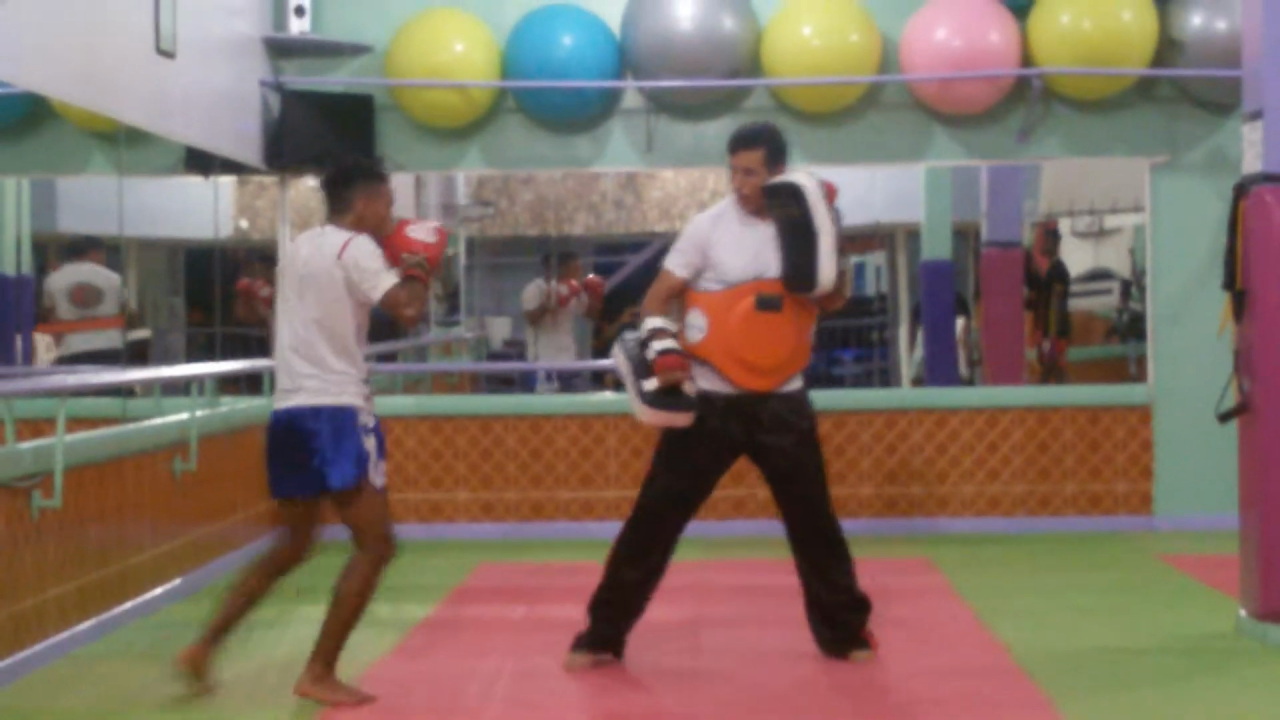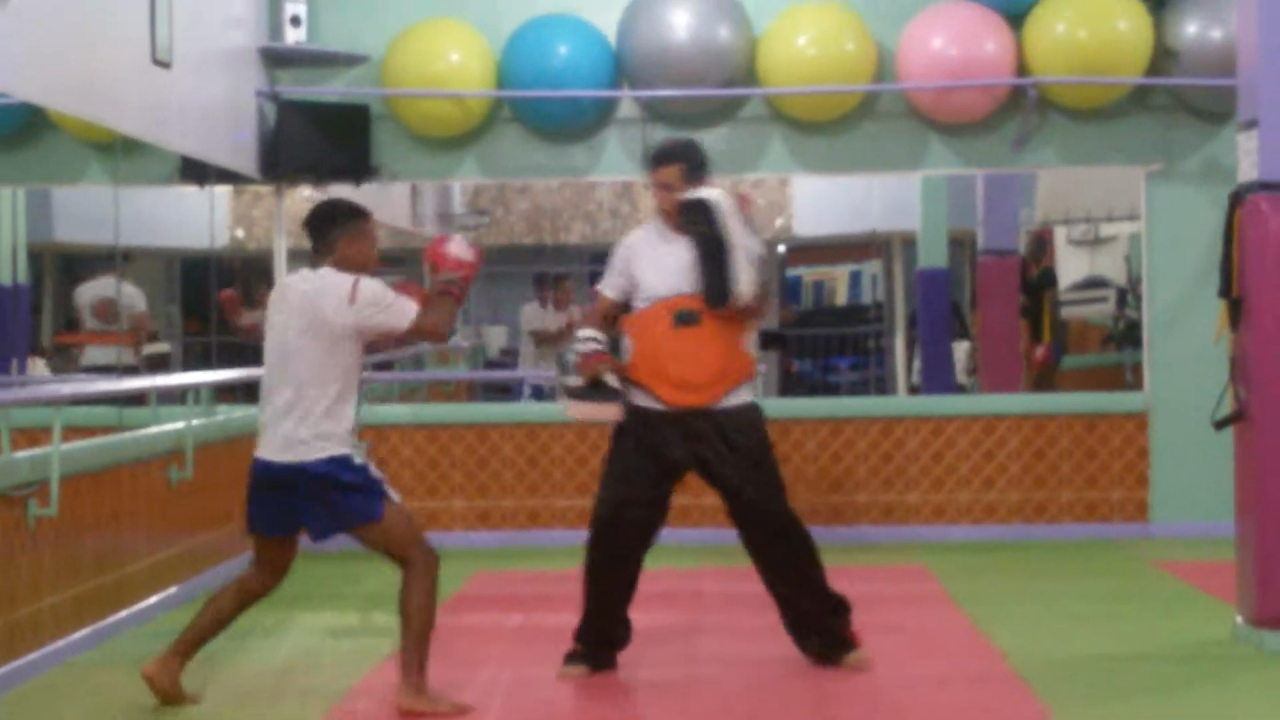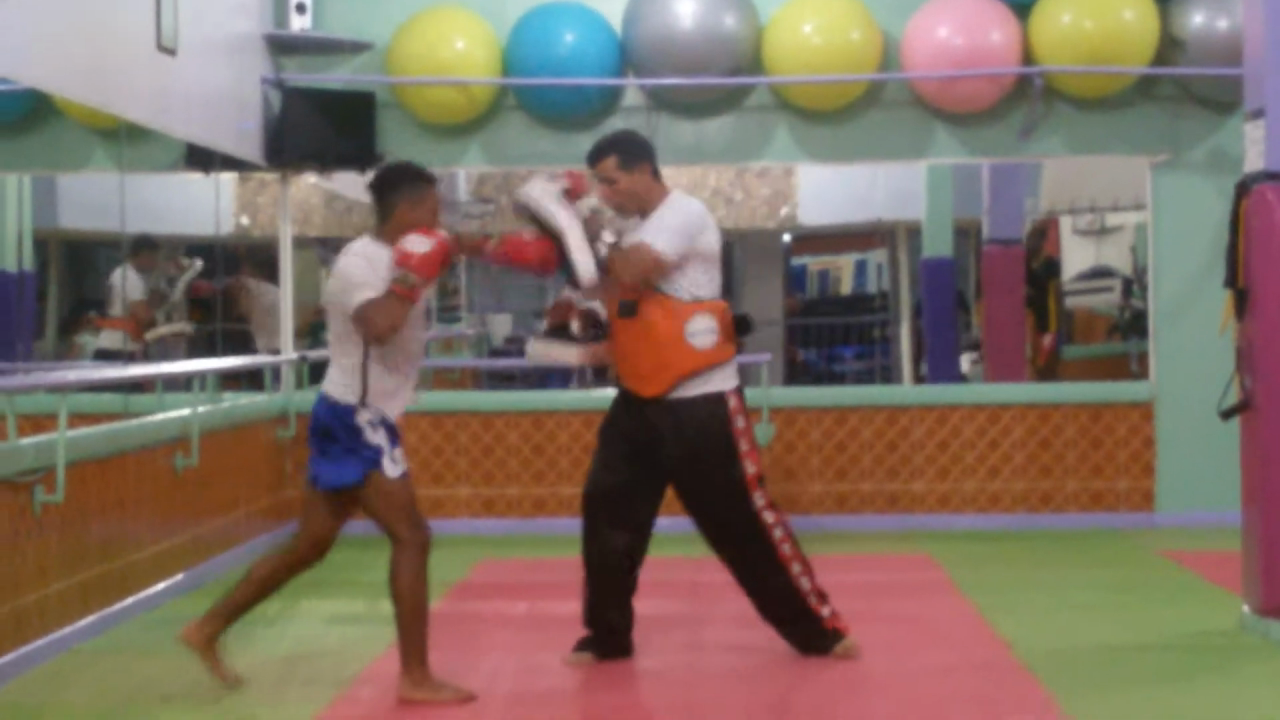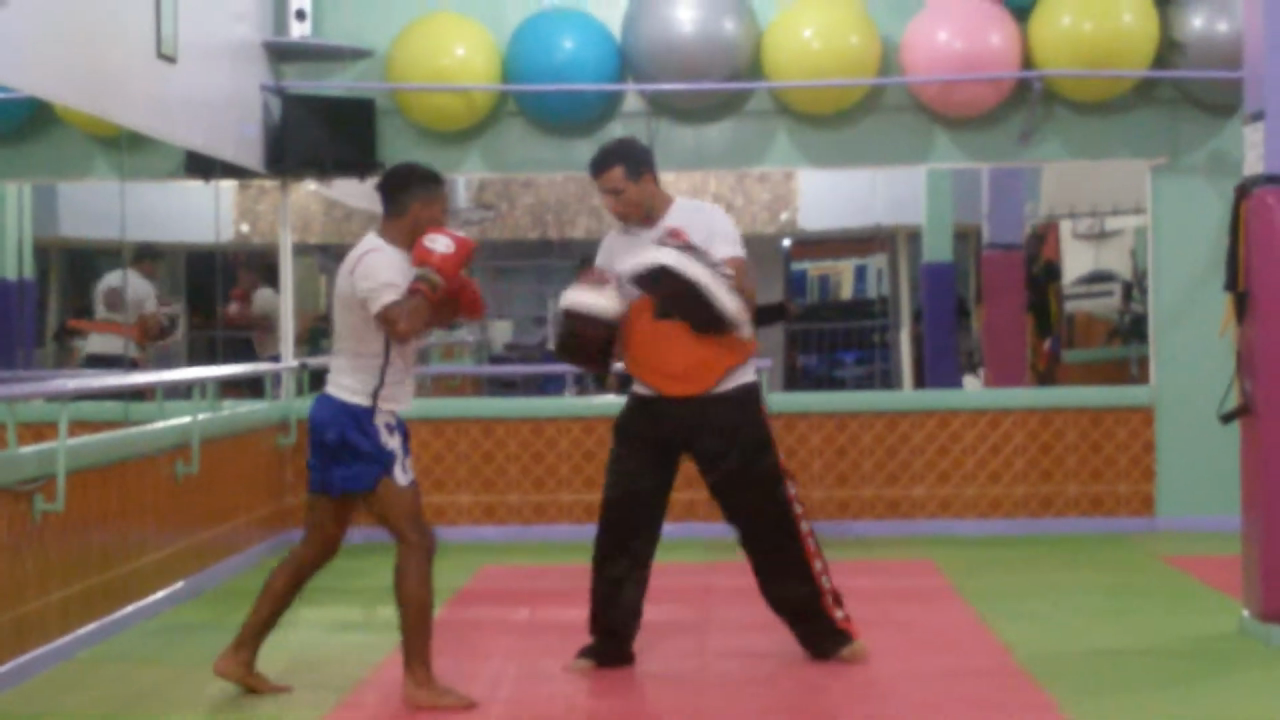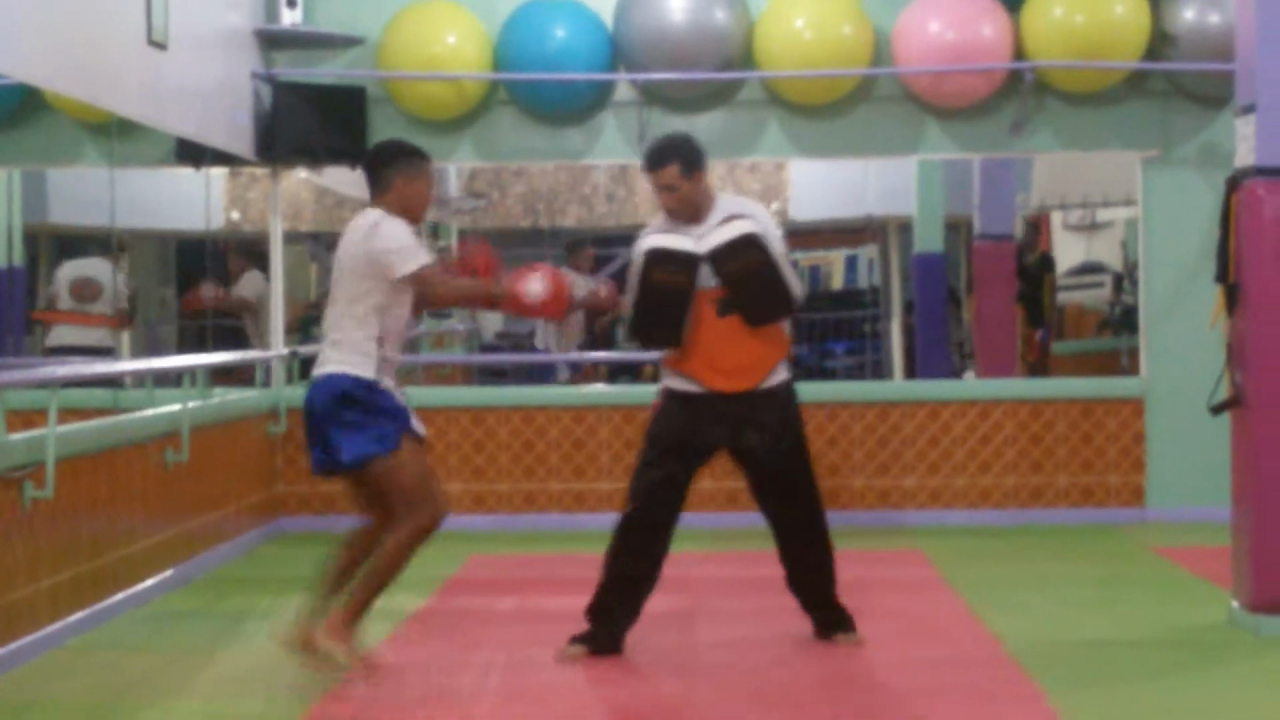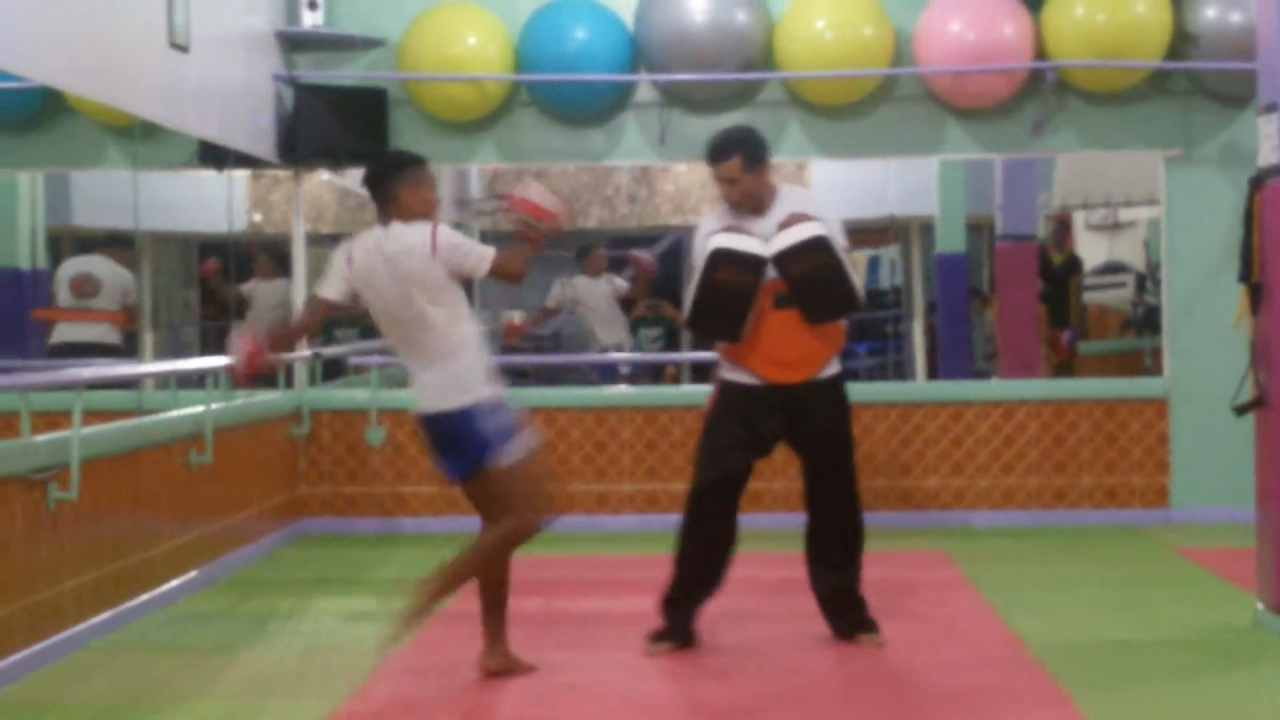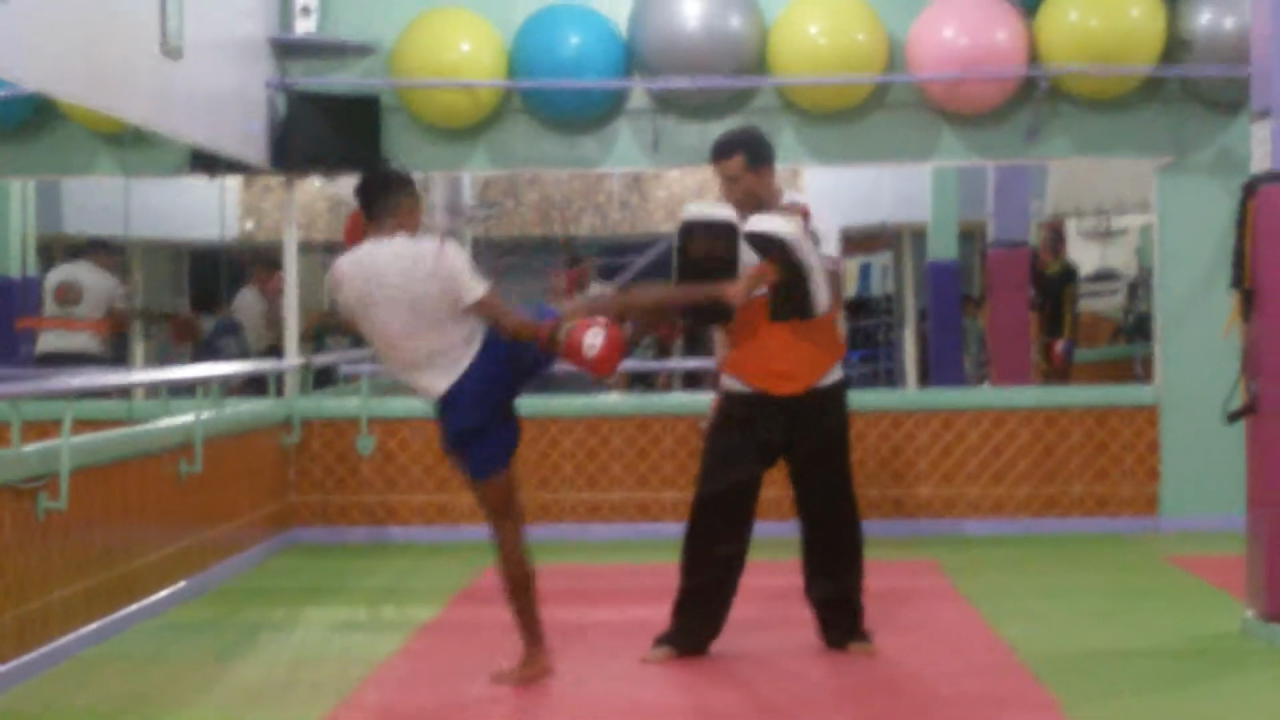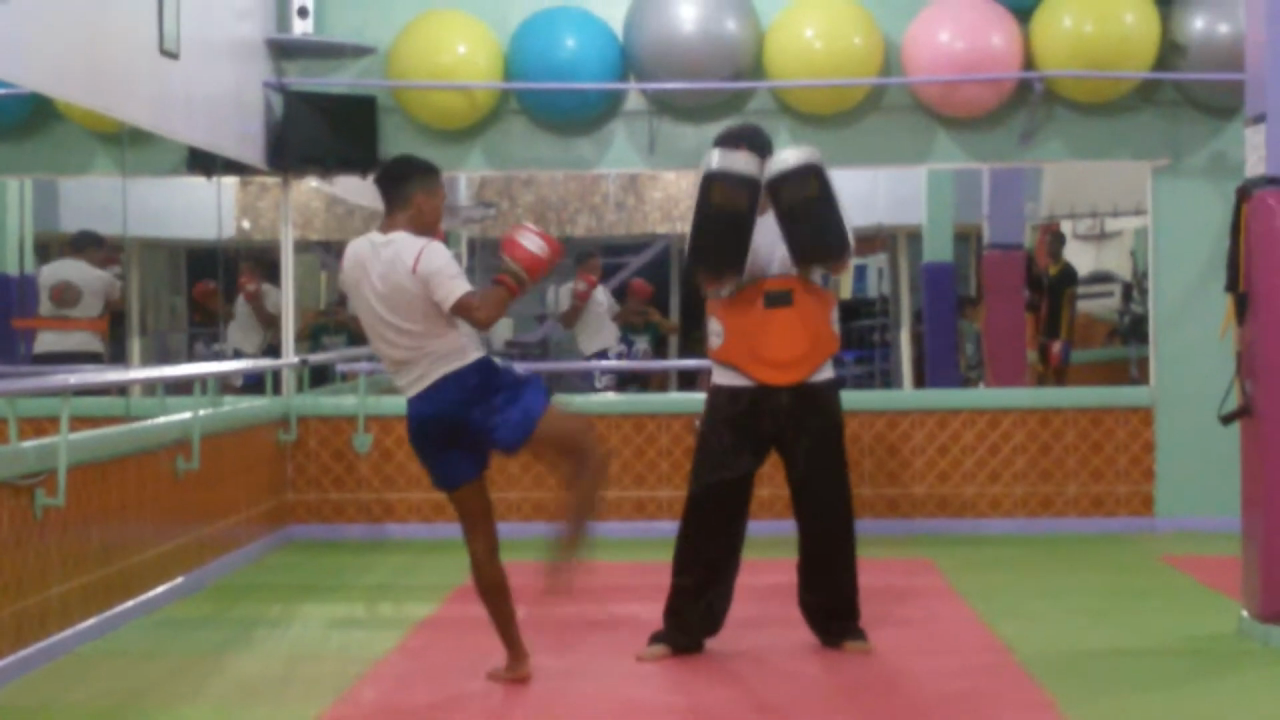
dt=0.2s
person 1, frame 1
right shoulder: (709, 224)
left elbow: (833, 298)
right elbow: (658, 296)
right wrist: (664, 349)
left hip: (780, 398)
right hip: (710, 398)
left knee: (813, 516)
right knee: (658, 511)
left ankle: (844, 630)
right ankle: (604, 631)
person 1, frame 2
left shoulder: (734, 237)
right shoulder: (635, 244)
left elbow: (751, 311)
right elbow: (597, 312)
left wrist: (737, 241)
right wrist: (591, 350)
left hip: (725, 413)
right hip: (650, 414)
left knee: (771, 523)
right knee: (614, 529)
left ankle: (830, 636)
right ankle: (596, 645)
person 1, frame 3
left shoulder: (685, 216)
right shoulder: (625, 230)
left elbow: (630, 279)
left hip: (700, 399)
right hip: (639, 400)
left knee: (740, 516)
right knee: (607, 512)
left ankle: (816, 626)
right ankle: (607, 634)
person 1, frame 4
left shoulder: (704, 220)
right shoulder: (615, 243)
left elbow: (742, 294)
left hip: (725, 395)
right hip: (652, 401)
left knee: (767, 513)
right knee: (622, 518)
left ankle: (825, 629)
right ankle: (610, 642)
person 1, frame 5
left shoulder: (750, 216)
right shoulder: (652, 241)
left elbow: (786, 293)
left hip: (763, 391)
right hip: (688, 395)
left knee: (797, 506)
right knee: (647, 506)
left ankle: (827, 613)
right ankle: (603, 628)
person 1, frame 6
left shoulder: (809, 210)
right shoulder: (711, 228)
left elbow: (843, 288)
left hip: (815, 382)
right hip: (743, 384)
left knee: (835, 501)
right knee: (709, 498)
left ankle: (847, 614)
right ankle: (679, 619)
person 1, frame 7
left shoulder: (808, 220)
right shoulder: (715, 229)
left elbow: (828, 299)
left wrist: (801, 246)
left hip: (816, 391)
right hip: (746, 393)
left knee: (831, 511)
right knee: (716, 511)
left ankle: (842, 623)
right ankle: (690, 630)
person 1, frame 8
left shoulder: (803, 214)
right shoulder: (713, 221)
left elbow: (836, 261)
right elbow: (710, 271)
left wrist: (811, 200)
right wrist: (725, 206)
left hip: (809, 387)
right hip: (737, 390)
left knee: (826, 510)
right knee: (710, 509)
left ankle: (837, 623)
right ankle: (685, 628)
person 2, frame 1
left shoulder: (297, 247)
right shoulder: (356, 248)
right elbow: (408, 311)
left wrist: (394, 273)
right wrist: (418, 275)
left hip: (290, 412)
right hip: (336, 413)
left knee: (292, 546)
right knee: (375, 546)
left ankle: (203, 647)
right ankle: (319, 674)
person 2, frame 2
left shoulder: (287, 288)
right shoulder: (358, 291)
right elbow: (437, 326)
right wrist: (452, 285)
left hip: (273, 461)
right hip: (326, 464)
left knee: (262, 575)
right knee: (420, 560)
left ankle: (169, 663)
person 2, frame 3
left shoulder: (393, 257)
right shoulder: (359, 261)
right elbow: (377, 328)
right wrist: (408, 282)
left hip: (365, 415)
right hip: (353, 416)
left knee: (309, 541)
right knee: (411, 537)
left ankle: (208, 629)
right ankle: (416, 678)
person 2, frame 4
left shoulder: (387, 257)
right shoulder: (378, 261)
left elbow: (408, 324)
right elbow: (397, 326)
left wrist: (440, 303)
right wrist: (431, 282)
left hip: (345, 414)
right hip: (358, 418)
left knee: (317, 546)
right knee: (417, 543)
left ankle: (238, 656)
right ankle: (421, 682)
person 2, frame 5
left shoulder: (370, 232)
right shoulder: (382, 230)
right elbow: (435, 287)
left wrist: (474, 283)
right wrist: (510, 297)
left hip: (336, 387)
right hip: (352, 388)
left knee: (388, 514)
right knee: (426, 507)
left ankle: (317, 622)
right ankle: (337, 625)
person 2, frame 6
left shoulder: (355, 253)
right shoulder: (435, 238)
left elbow: (310, 319)
right elbow: (515, 269)
left wrist: (264, 350)
right wrist: (535, 234)
left hip: (438, 407)
right hip: (470, 400)
left knee: (500, 518)
right knee: (522, 518)
left ankle: (495, 648)
right ankle: (427, 596)
person 2, frame 7
left shoulder: (343, 272)
right shoulder: (438, 254)
right elbow: (503, 319)
right wrist: (568, 332)
left hip: (458, 406)
right hip: (492, 363)
left knee: (506, 526)
left ankle: (533, 654)
right ankle: (714, 291)
person 2, frame 8
left shoulder: (352, 258)
right shoulder: (424, 254)
right elbow: (481, 314)
right wrist: (515, 277)
left hip: (424, 406)
right hip: (475, 384)
left knee: (479, 530)
right knee: (585, 447)
left ankle: (516, 657)
right ankle: (564, 552)
